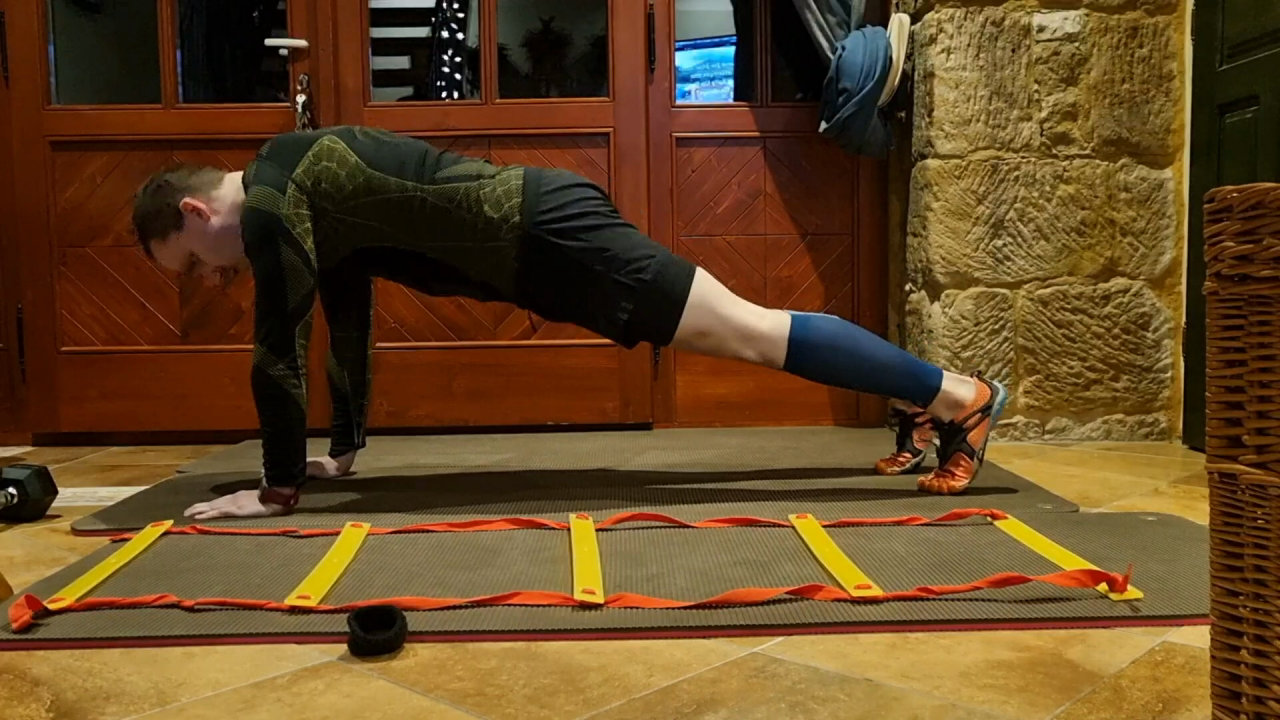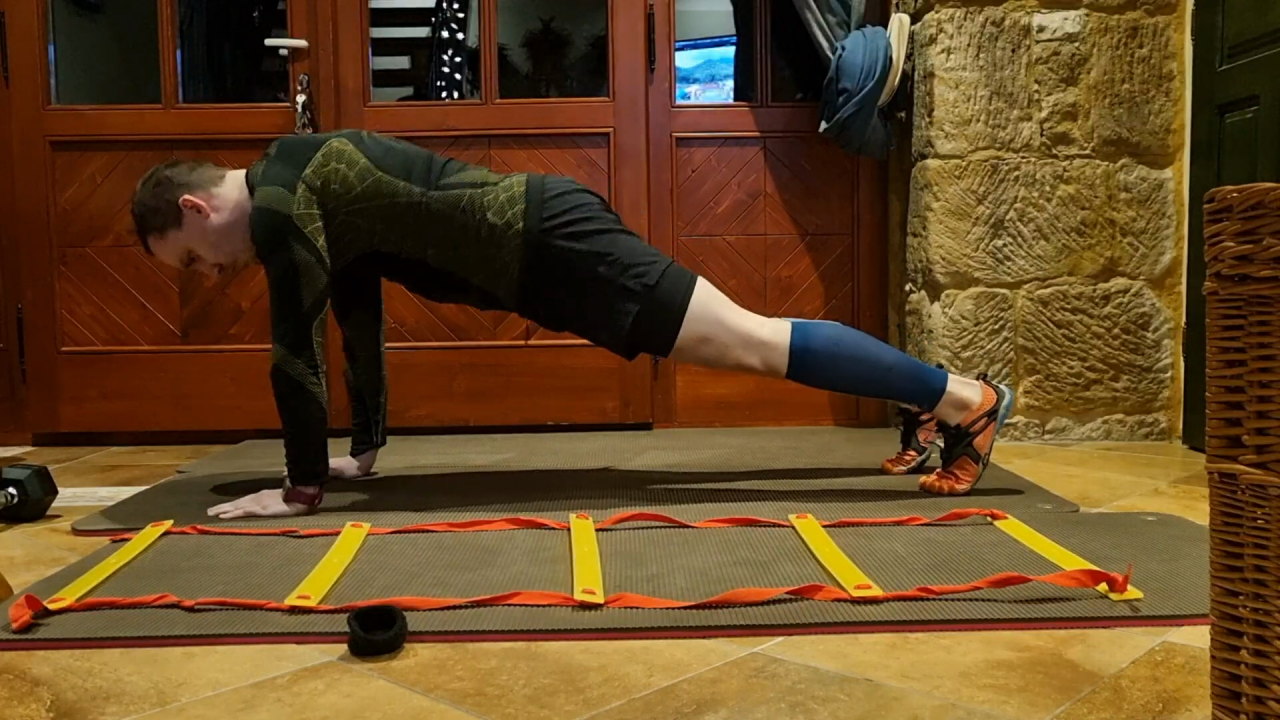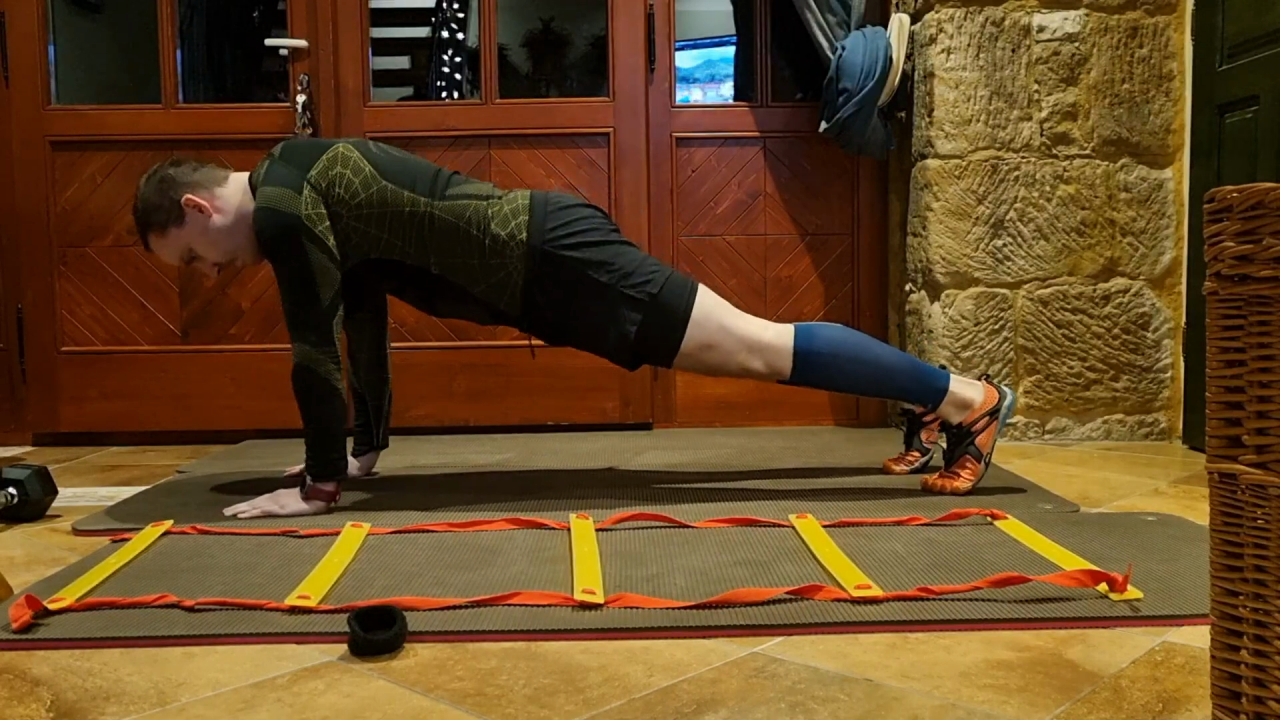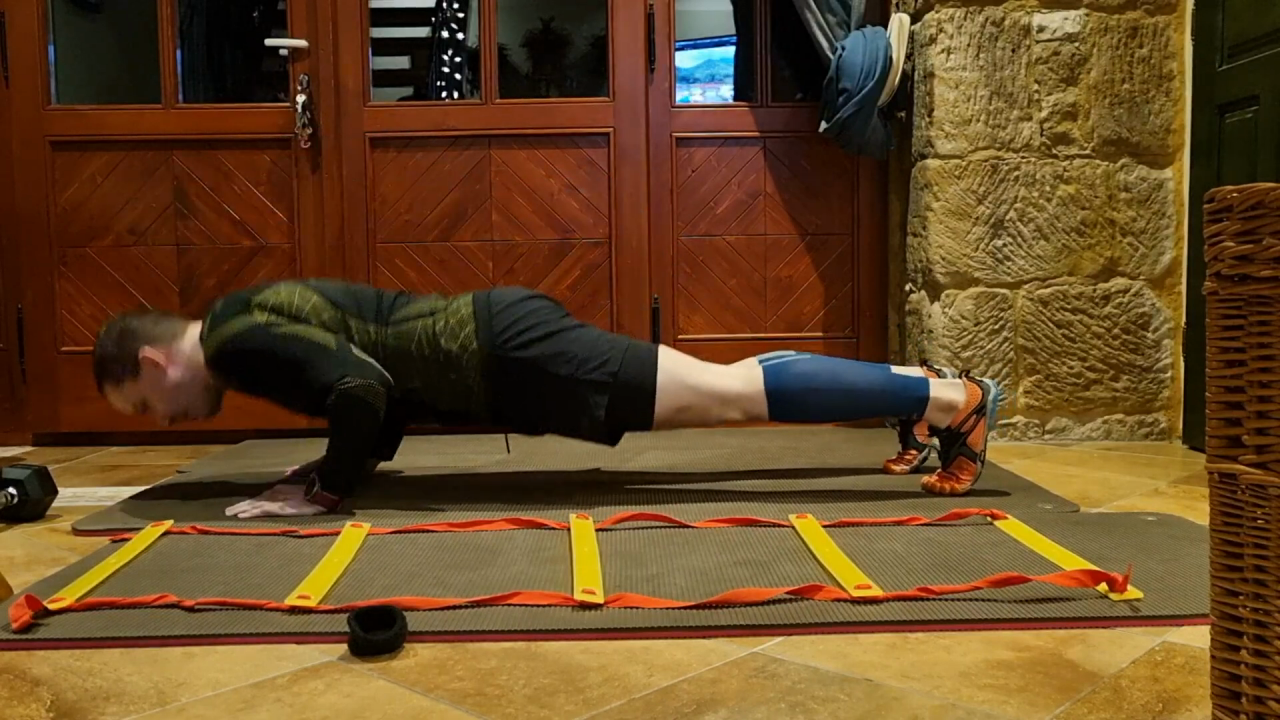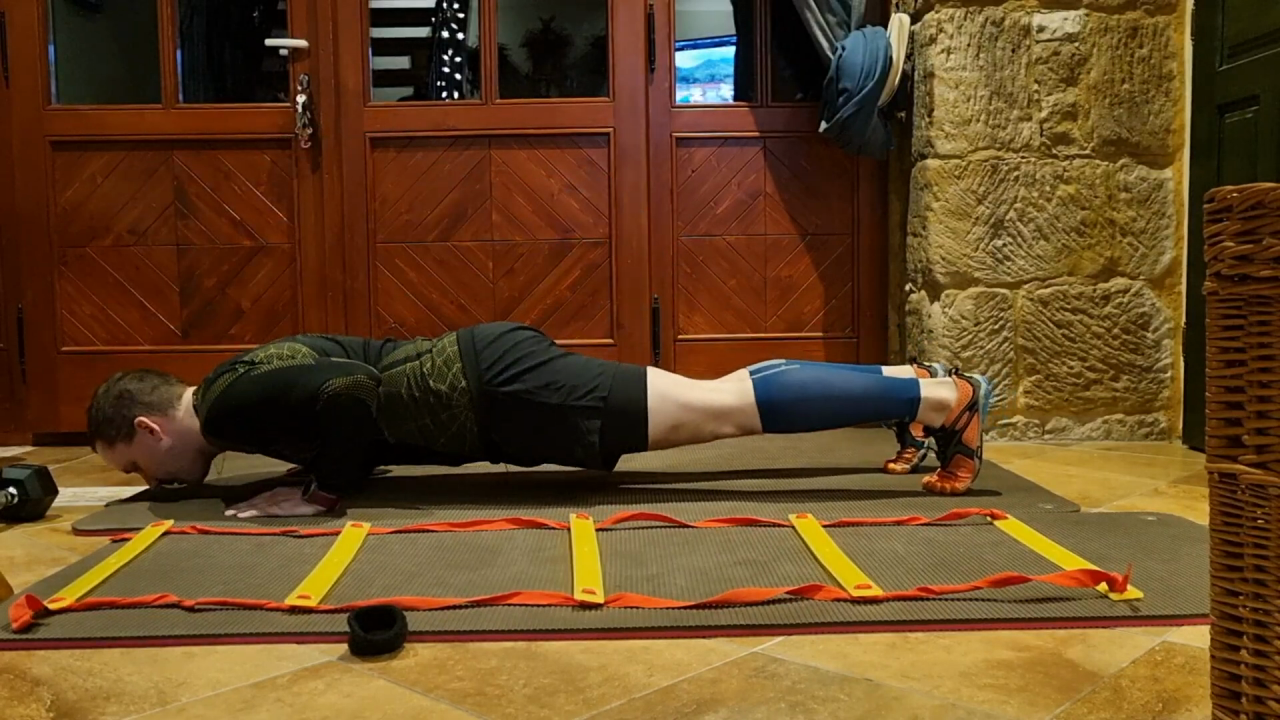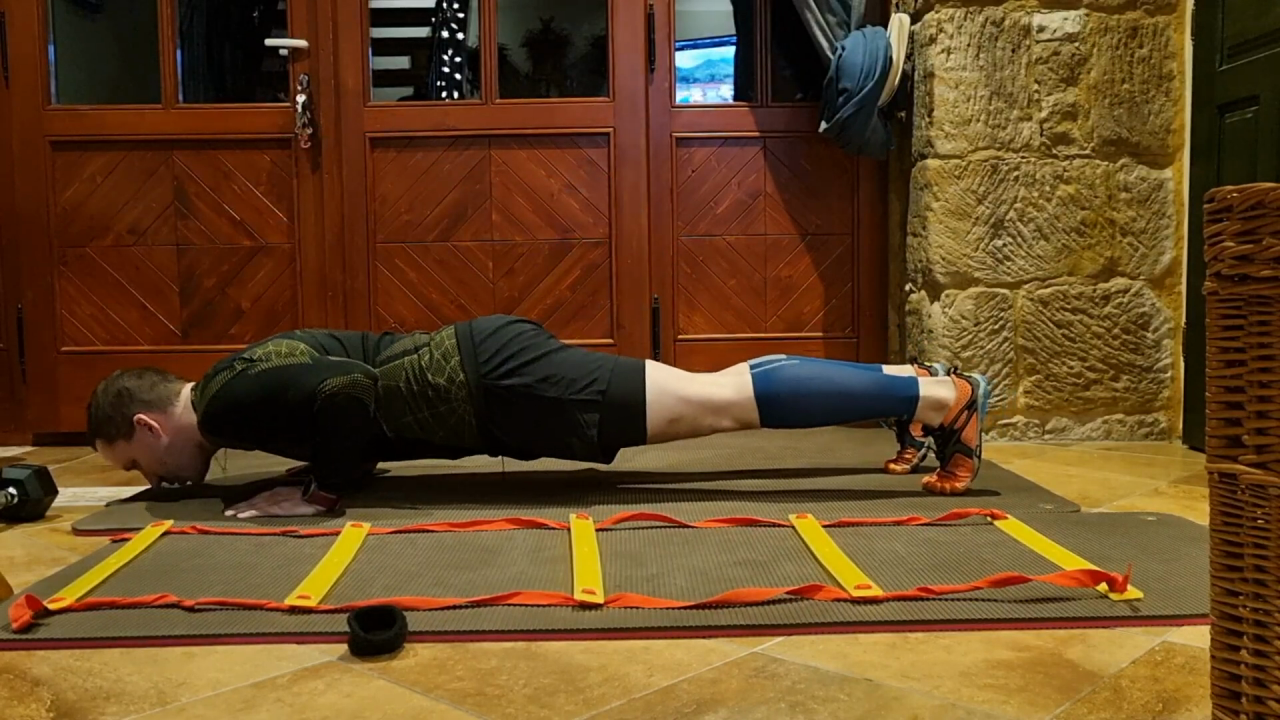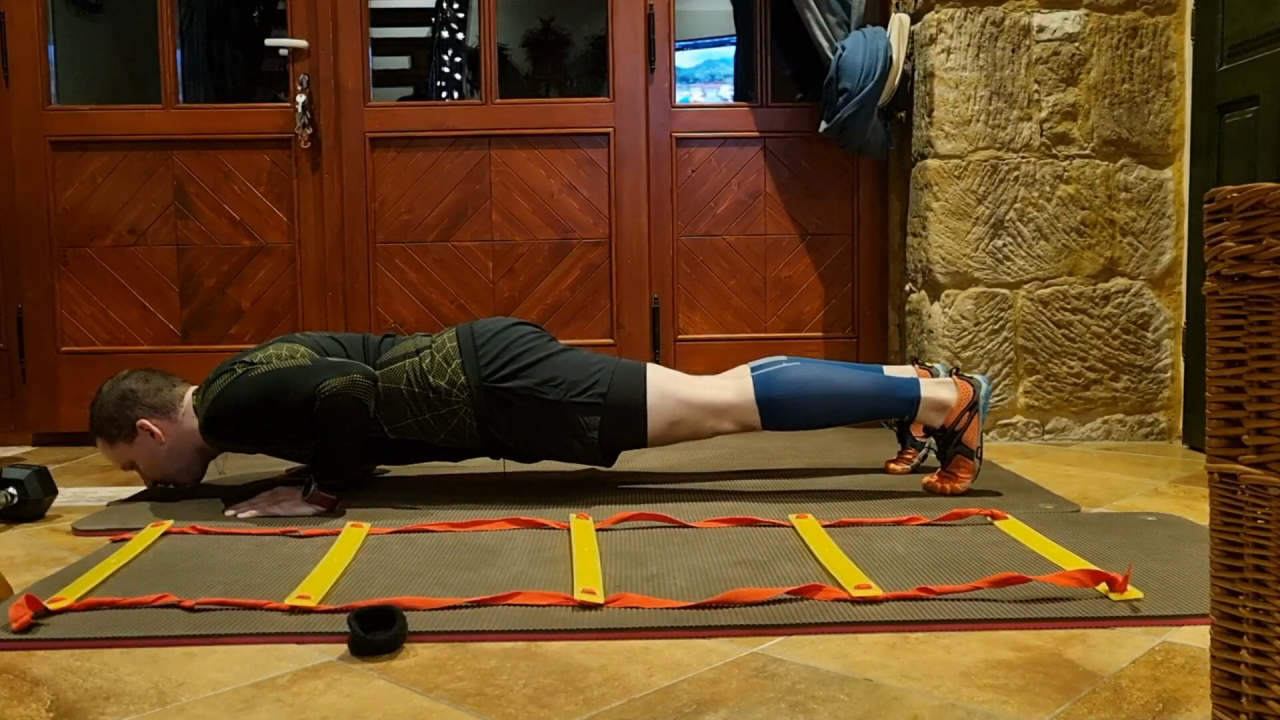
dt=0.7s
person 1, frame 1
left shoulder: (269, 204)
right shoulder: (309, 181)
left elbow: (276, 349)
right elbow: (346, 321)
left wrist: (277, 486)
right wrist: (342, 449)
left hip: (545, 233)
right hip: (540, 220)
left knee: (750, 334)
right knee: (746, 329)
left ankle: (958, 397)
right ankle: (922, 396)
person 1, frame 2
left shoulder: (277, 205)
right shoulder: (311, 184)
left elbow: (297, 353)
right elbow: (357, 318)
left wrist: (302, 486)
right wrist: (363, 449)
left hip: (545, 242)
right hip: (541, 230)
left knee: (751, 342)
right knee: (746, 340)
left ankle: (963, 399)
right ankle: (927, 398)
person 1, frame 3
left shoulder: (280, 207)
right shoulder: (307, 185)
left elbow: (318, 350)
right elbow: (363, 318)
left wrist: (319, 481)
right wrist: (365, 446)
left hip: (546, 257)
right hip: (539, 250)
left knee: (757, 349)
right knee: (753, 349)
left ankle: (966, 398)
right ankle: (932, 403)
person 1, frame 4
left shoulder: (235, 340)
right shoulder: (251, 315)
left elbow: (362, 387)
left wrist: (325, 488)
right wrist: (345, 461)
left hip: (503, 355)
right hip: (495, 335)
left knee: (728, 395)
right knee: (727, 385)
left ankle: (950, 398)
right ankle: (919, 384)
person 1, frame 5
left shoulder: (230, 401)
right shoulder: (250, 382)
left elbow: (351, 389)
left wrist: (322, 488)
right wrist: (322, 461)
left hip: (496, 387)
right hip: (485, 373)
left knee: (721, 409)
right knee: (718, 403)
left ankle: (942, 395)
right ankle: (915, 386)
person 1, frame 6
left shoulder: (229, 397)
right shoulder: (247, 377)
left elbow: (349, 388)
left wrist: (324, 490)
right wrist: (323, 462)
left hip: (494, 380)
right hip: (485, 365)
left knee: (718, 404)
right knee: (718, 397)
left ankle: (940, 395)
right ankle: (912, 387)
person 1, frame 7
left shoulder: (230, 401)
right shoulder: (249, 378)
left elbow: (350, 389)
left wrist: (320, 490)
right wrist: (324, 462)
left hip: (493, 381)
right hip: (486, 368)
left knee: (717, 407)
right knee: (718, 400)
left ankle: (944, 398)
right ankle: (911, 384)
